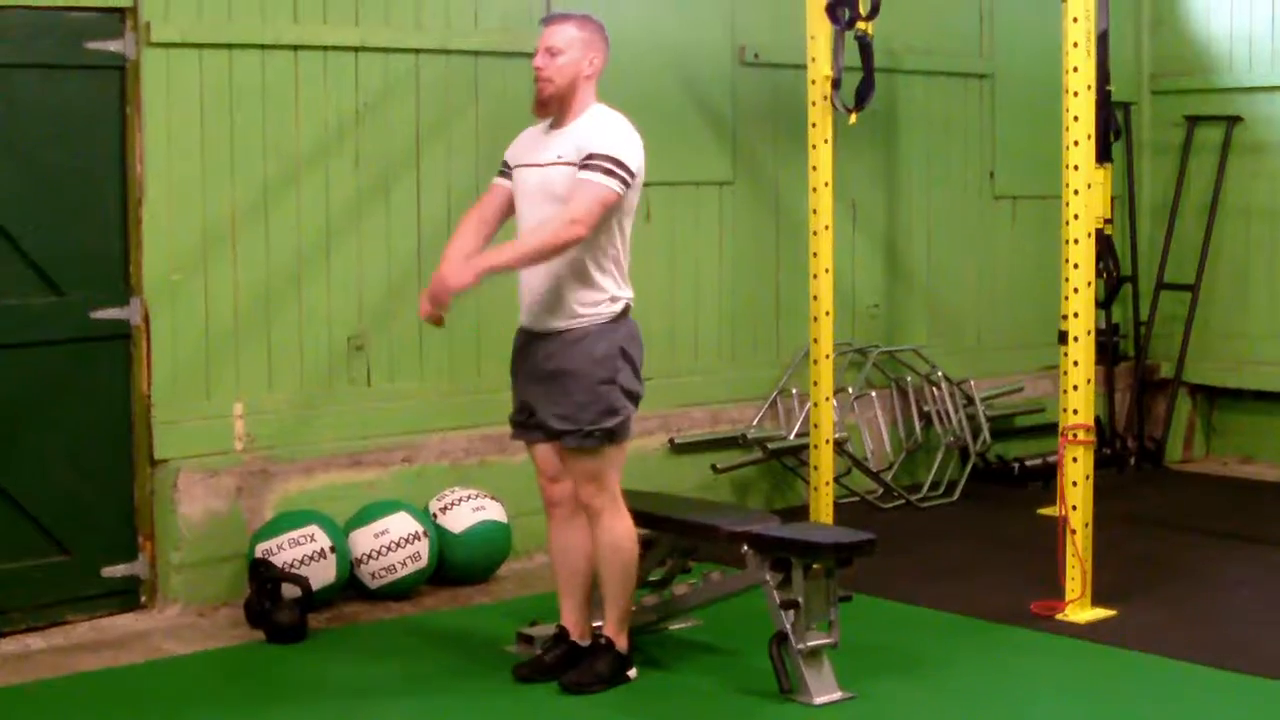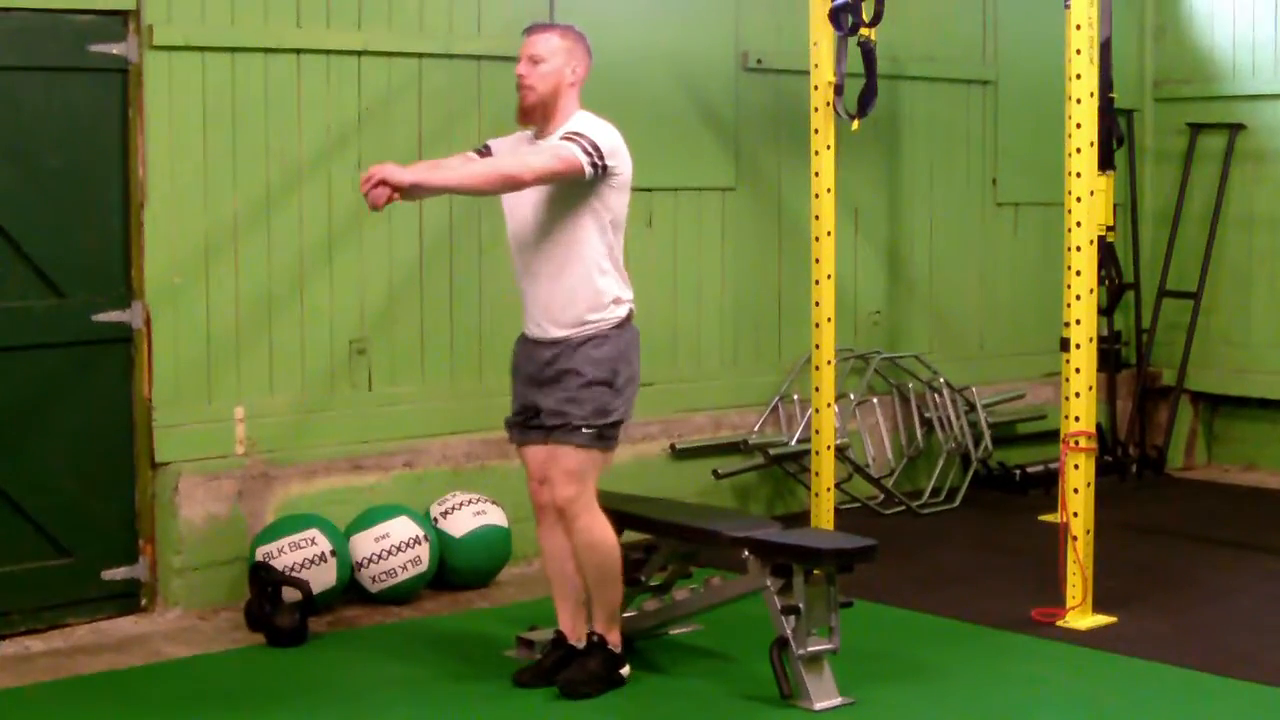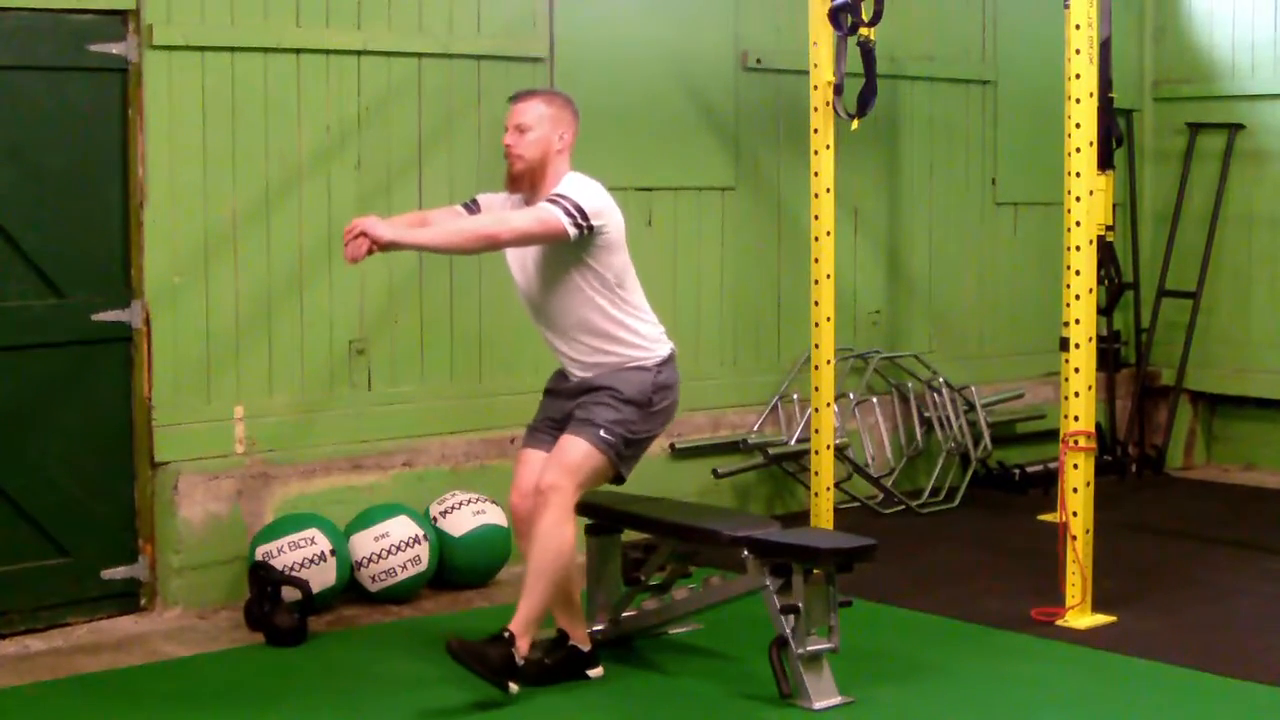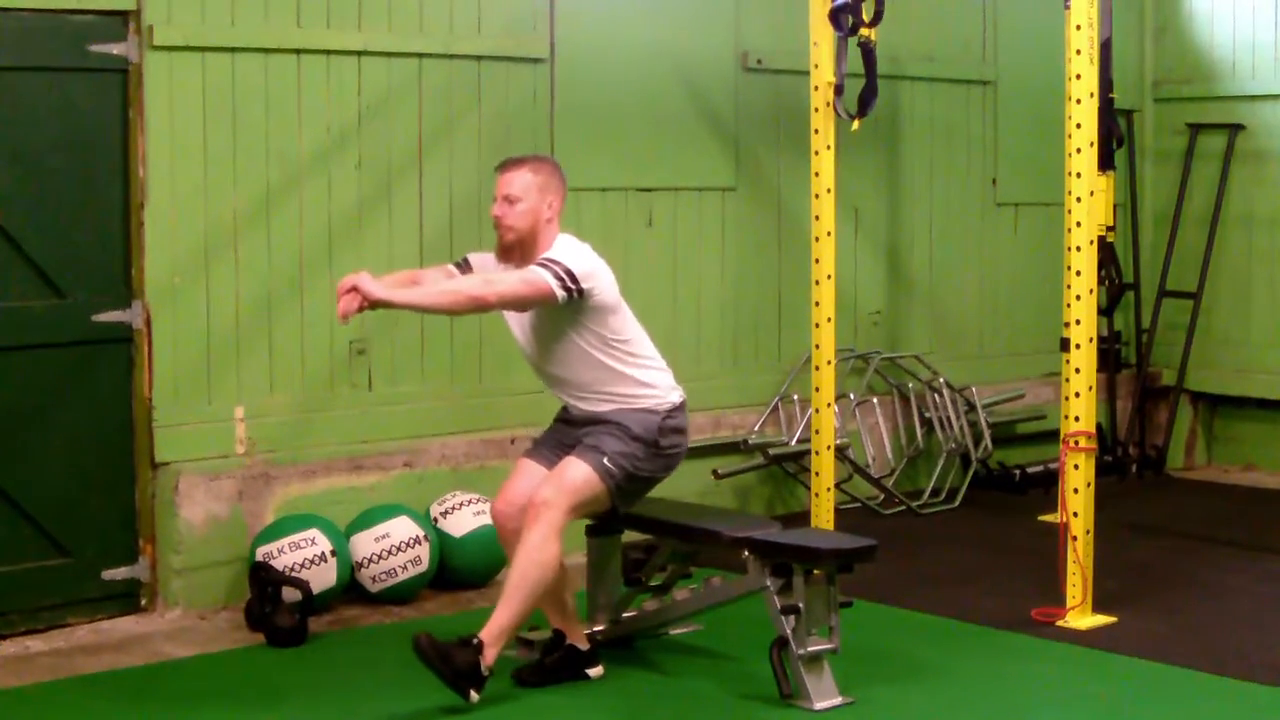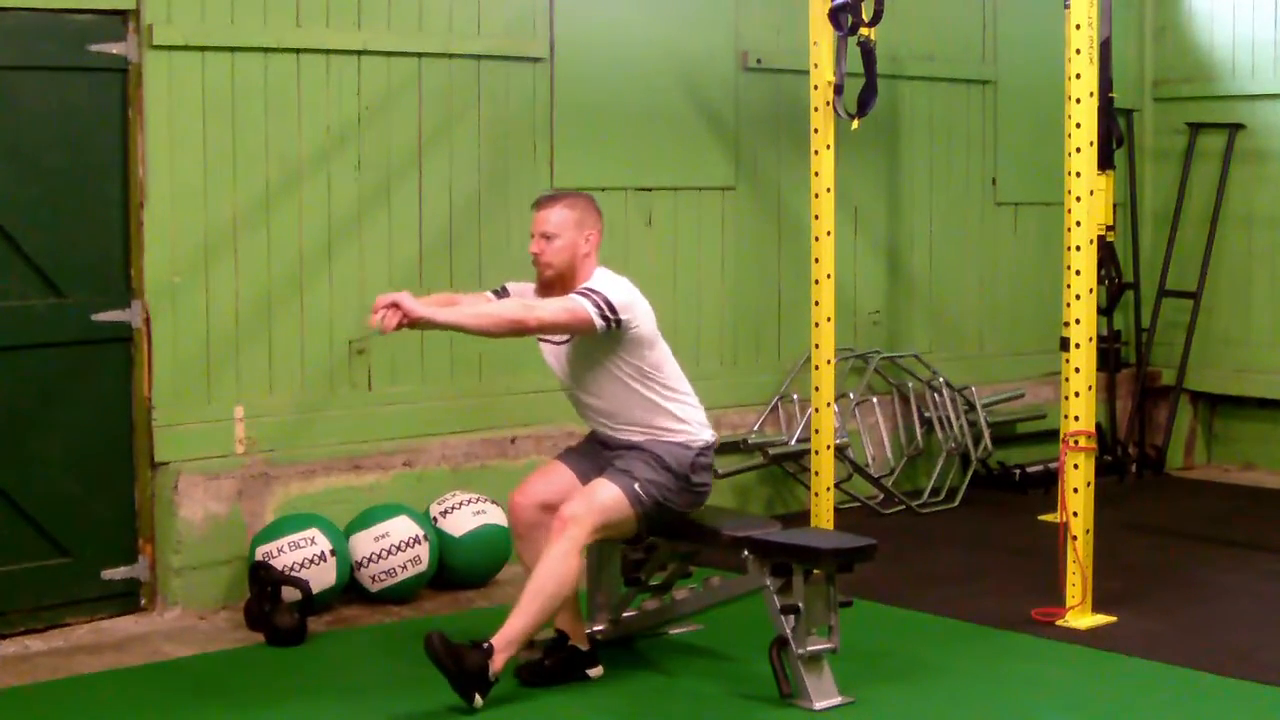
dt=0.7s
person 1, frame 1
left shoulder: (610, 135)
right shoulder: (528, 142)
left elbow: (571, 226)
right elbow: (485, 215)
left wrist: (475, 270)
right wrist: (444, 271)
left hip: (592, 338)
right hip: (536, 338)
left knee: (598, 497)
right knee: (557, 494)
left ankle: (616, 647)
right ankle: (573, 636)
person 1, frame 2
left shoulder: (594, 138)
right shoulder: (515, 143)
left elbow: (520, 175)
right elbow: (453, 166)
left wrist: (413, 178)
right wrist: (400, 179)
left hip: (595, 345)
right hip: (539, 345)
left knee: (572, 497)
right knee: (545, 498)
left ankle: (609, 648)
right ankle: (571, 641)
person 1, frame 3
left shoulder: (582, 199)
right shoulder: (508, 203)
left elbow: (495, 235)
right elbow: (437, 220)
left wrist: (393, 235)
right wrist: (383, 230)
left hip: (636, 376)
right hip: (578, 377)
left knee: (554, 489)
right knee: (526, 503)
left ankle: (515, 646)
right ankle: (575, 644)
person 1, frame 4
left shoulder: (572, 262)
right shoulder: (500, 263)
left elbow: (485, 296)
right elbow: (430, 277)
left wrist: (385, 295)
right wrist: (373, 287)
left hip: (648, 420)
right hip: (586, 415)
left knee: (548, 504)
right knee: (510, 510)
left ankle: (479, 655)
right ankle: (573, 645)
person 1, frame 5
left shoulder: (611, 295)
right shoulder: (538, 292)
left elbow: (525, 320)
right elbow: (465, 302)
left wrist: (426, 314)
right wrist: (412, 309)
left hip: (676, 455)
right hip: (615, 443)
left knee: (574, 519)
right knee: (528, 504)
left ankle: (489, 661)
right ankle: (575, 644)
